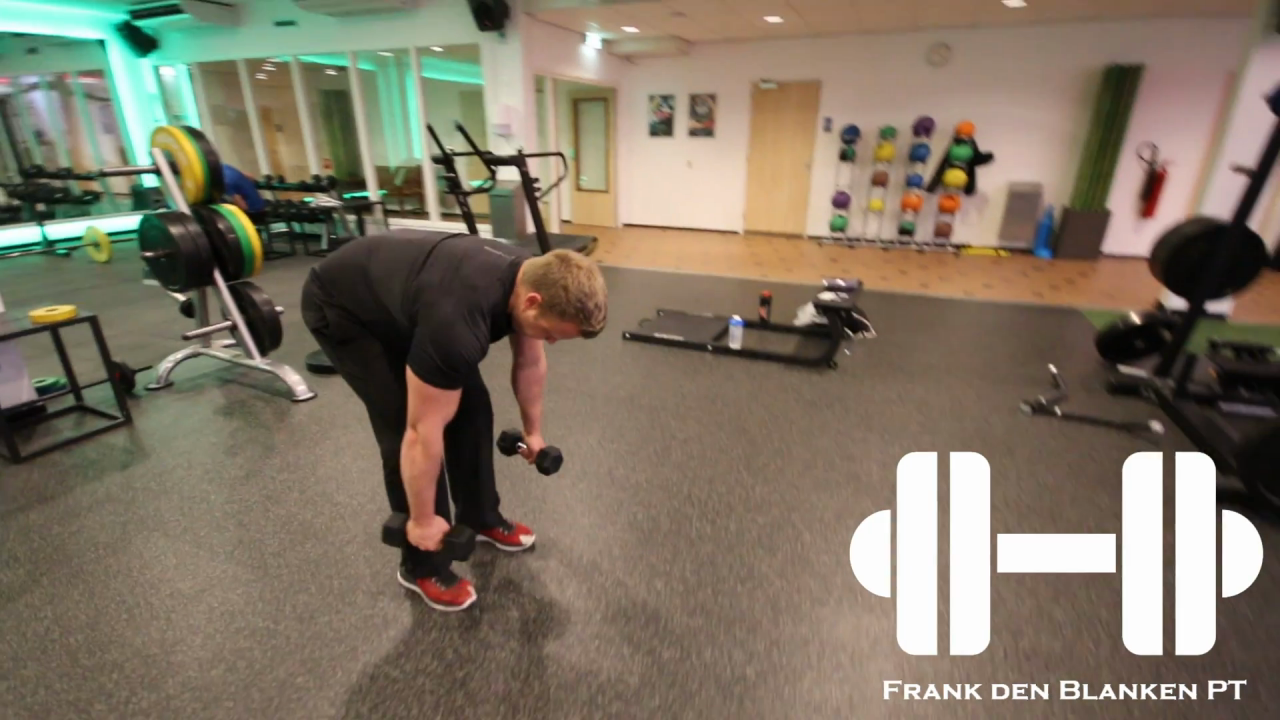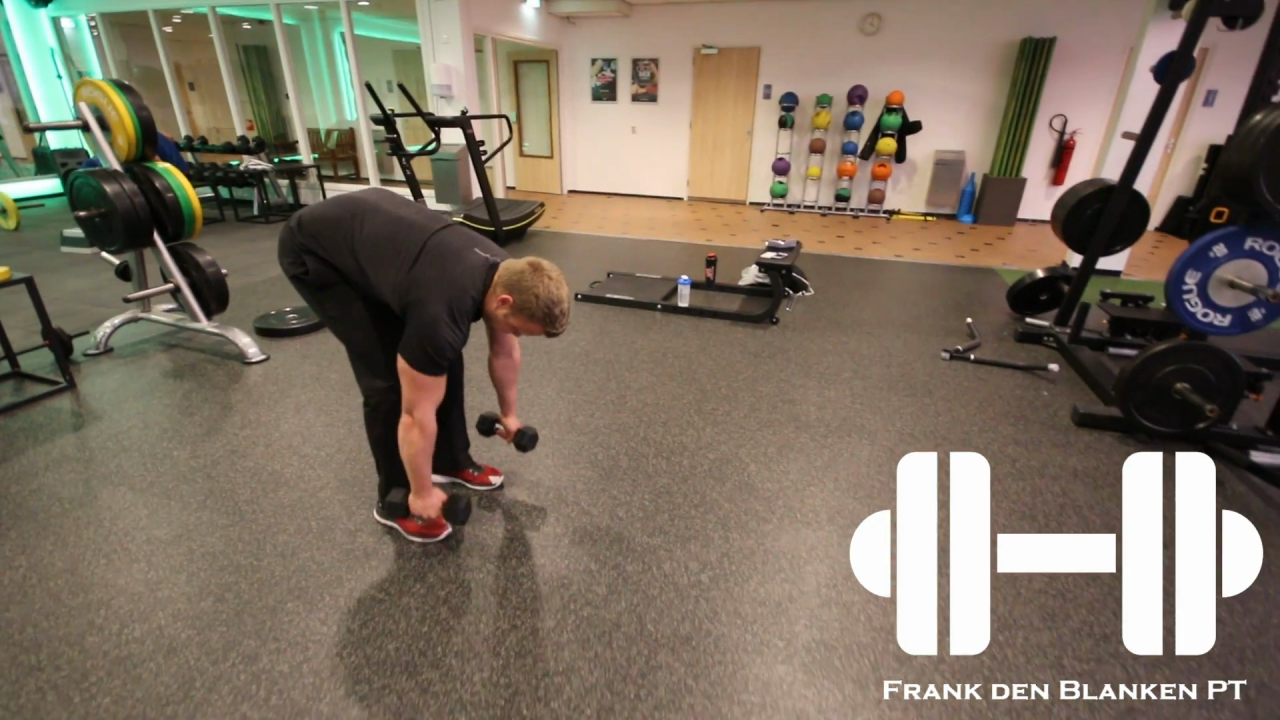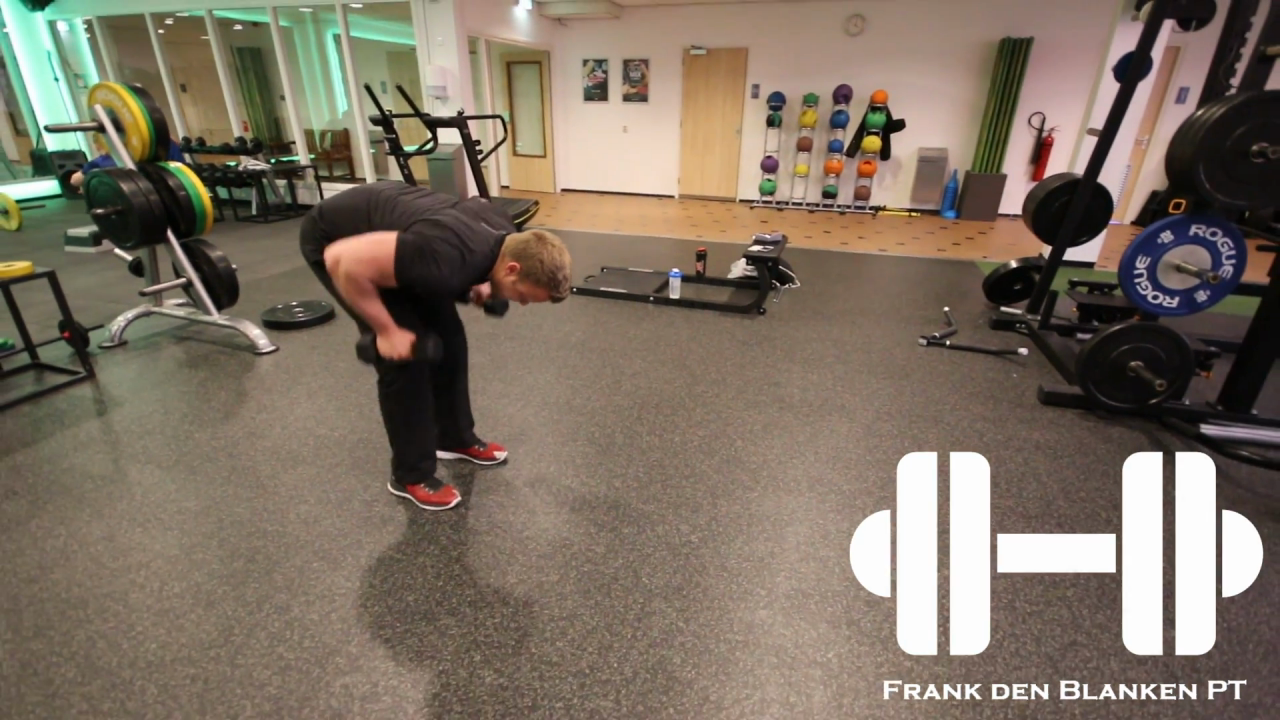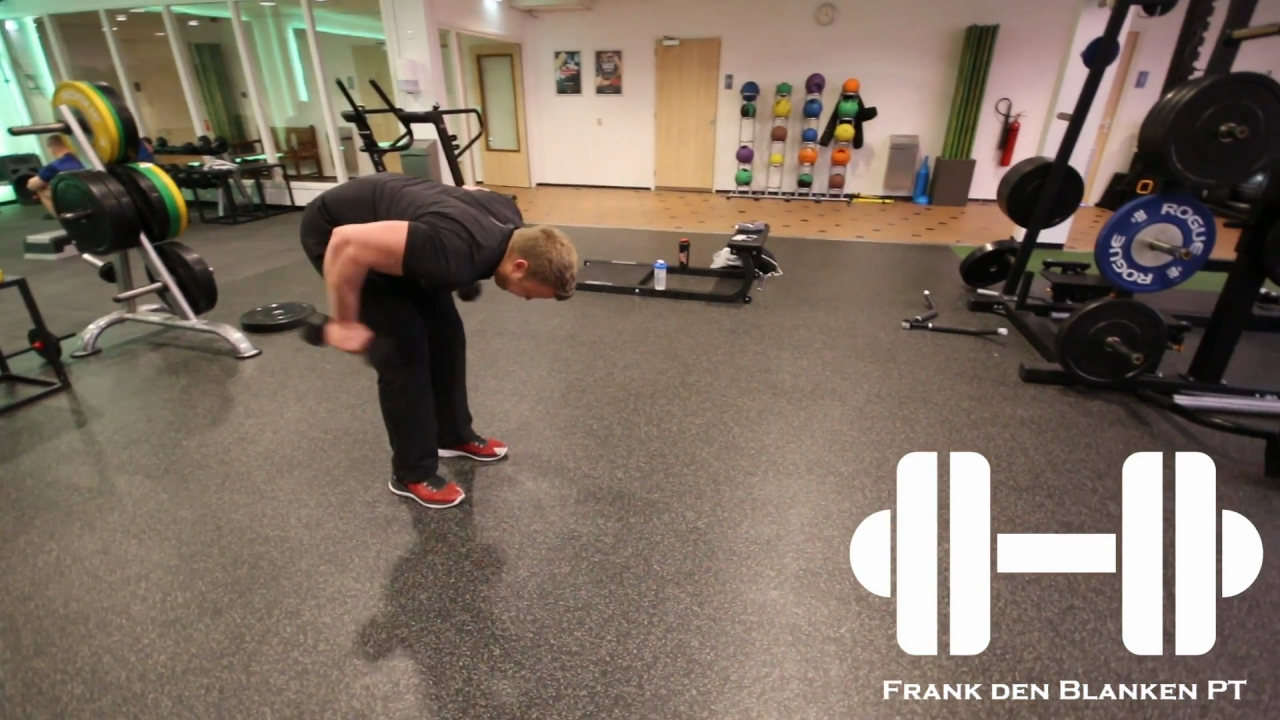
dt=0.7s
person 1, frame 1
left shoulder: (533, 277)
right shoulder: (456, 323)
left elbow: (529, 363)
right elbow: (423, 434)
left wrist: (533, 431)
right wrist: (423, 520)
left hip: (397, 291)
right hip: (340, 307)
left knee: (473, 407)
right knee: (404, 431)
left ankle: (481, 519)
right ankle: (423, 567)
person 1, frame 2
left shoulder: (504, 274)
right shoulder: (441, 312)
left elbow: (505, 353)
right elbow: (418, 416)
left wrist: (508, 413)
right wrist: (422, 493)
right hip: (314, 250)
left knee: (443, 360)
right knee: (387, 377)
left ankle: (451, 461)
person 1, frame 3
left shoulder: (505, 237)
right shoulder: (444, 262)
left elbow: (474, 202)
right elbow: (342, 260)
left wrist: (478, 283)
right wrist: (388, 330)
left hip: (381, 214)
right hip: (333, 237)
left knee: (447, 336)
right knee: (409, 354)
left ankle: (456, 438)
right ankle: (411, 475)
person 1, frame 4
left shoulder: (509, 222)
right shoulder: (453, 256)
left elbow: (470, 191)
right elbow: (349, 243)
right wrist: (345, 321)
left hip: (384, 213)
right hip: (333, 227)
left knee: (445, 333)
right knee: (405, 350)
left ankle: (454, 435)
right ankle: (412, 474)
